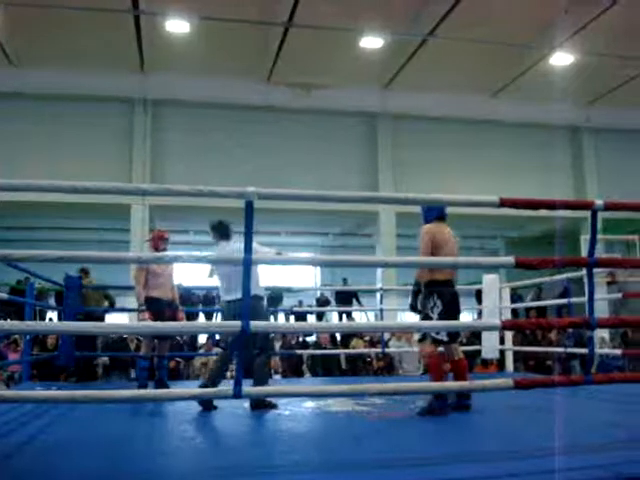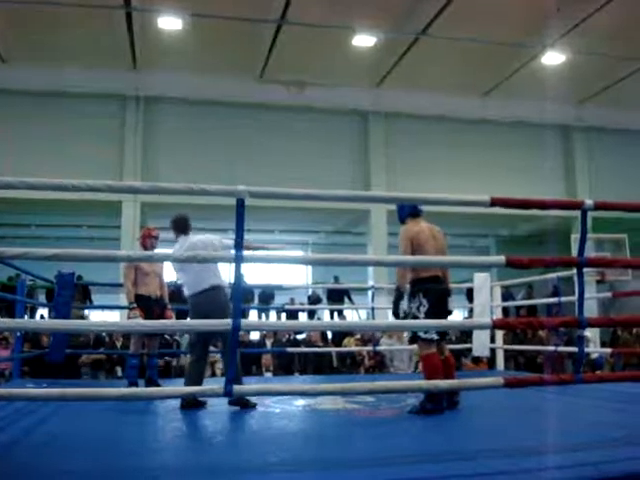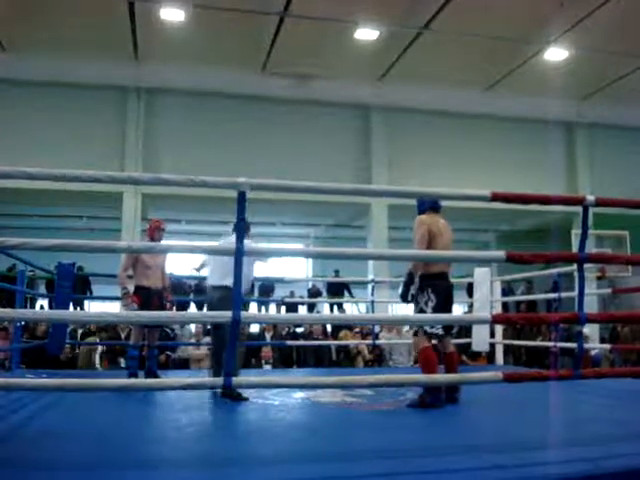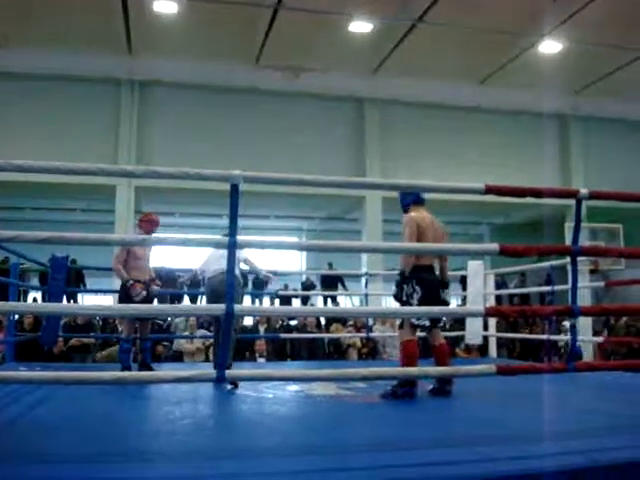
dt=0.7s
person 1, frame 1
left shoulder: (428, 230)
right shoulder: (451, 235)
left wrist: (416, 291)
left hip: (434, 291)
right hip: (450, 290)
left knee: (428, 343)
right knee: (451, 344)
left ankle: (440, 399)
right ankle: (463, 397)
person 1, frame 2
left shoulder: (407, 231)
right shoulder: (437, 231)
left elbow: (404, 266)
right elbow: (445, 267)
left wrist: (398, 297)
right wrist: (447, 294)
left hip: (423, 289)
right hip: (439, 288)
left knee: (426, 344)
right knee: (439, 343)
left ankle: (434, 399)
right ankle: (451, 395)
person 1, frame 3
left shoulder: (422, 220)
right shoulder: (446, 226)
left wrist: (408, 281)
left hip: (430, 284)
right hip: (444, 283)
left knee: (423, 338)
right knee: (444, 338)
left ankle: (433, 393)
right ankle: (452, 390)
person 1, frame 4
left shoulder: (411, 218)
right shoulder: (437, 222)
left elbow: (409, 252)
right elbow: (443, 258)
left wrist: (402, 280)
right wrist: (444, 285)
left hip: (417, 277)
right hip: (432, 277)
left knee: (407, 329)
right knee: (434, 330)
left ankle: (407, 385)
right ankle: (444, 382)
person 2, frame 1
left shoulder: (216, 255)
right shoulder: (248, 248)
right elbow: (275, 254)
left hip: (230, 306)
right hip: (252, 303)
left knee: (228, 351)
right knee: (262, 350)
left ankle: (206, 389)
right ankle: (258, 398)
person 2, frame 2
left shoulder: (175, 253)
right shoulder: (205, 240)
right wrist: (266, 247)
left hip: (194, 301)
right hip: (215, 295)
left knee: (197, 350)
right knee: (228, 344)
left ankle: (189, 397)
right ankle: (236, 394)
person 2, frame 3
left shoulder: (221, 244)
right shoulder: (245, 244)
left elbow: (206, 261)
left wrist: (199, 268)
left hip: (212, 293)
right hip: (228, 294)
left knee: (218, 339)
right knee: (234, 340)
left ankle: (217, 379)
right ankle: (228, 387)
person 2, frame 4
left shoulder: (212, 254)
left elbow: (198, 271)
right elbow: (247, 261)
right wrist: (262, 273)
left hip: (211, 283)
right hip: (228, 280)
left knee: (217, 327)
right knee: (230, 326)
right ankle: (226, 367)
person 3, frame 1
left shoulder: (169, 262)
right elbow: (139, 286)
left wrist: (178, 307)
right wrist: (142, 308)
left hip: (168, 305)
right hip: (153, 303)
left knee: (164, 345)
right knee: (147, 344)
left ankle: (161, 382)
right ankle: (142, 385)
person 3, frame 2
left shoulder: (159, 261)
right elbow: (128, 284)
left wrist: (167, 306)
right wrist: (133, 306)
left hip: (157, 303)
right hip: (141, 302)
left knee: (153, 345)
right knee: (137, 343)
left ankle: (152, 381)
right ankle: (132, 383)
person 3, frame 3
left shoulder: (163, 252)
right elbow: (122, 272)
left wrist: (166, 291)
right wrist: (125, 293)
left hip: (158, 295)
right hip: (142, 294)
left knee: (154, 337)
right knee: (137, 335)
left ankle: (151, 372)
right ankle: (132, 374)
person 3, frame 4
left shoulder: (148, 244)
right elbow: (116, 265)
left wrist: (153, 280)
right wrist: (130, 283)
left hip: (144, 287)
right hip: (131, 288)
left knee: (146, 328)
right knee: (129, 327)
left ankle: (145, 365)
right ankle: (125, 368)
